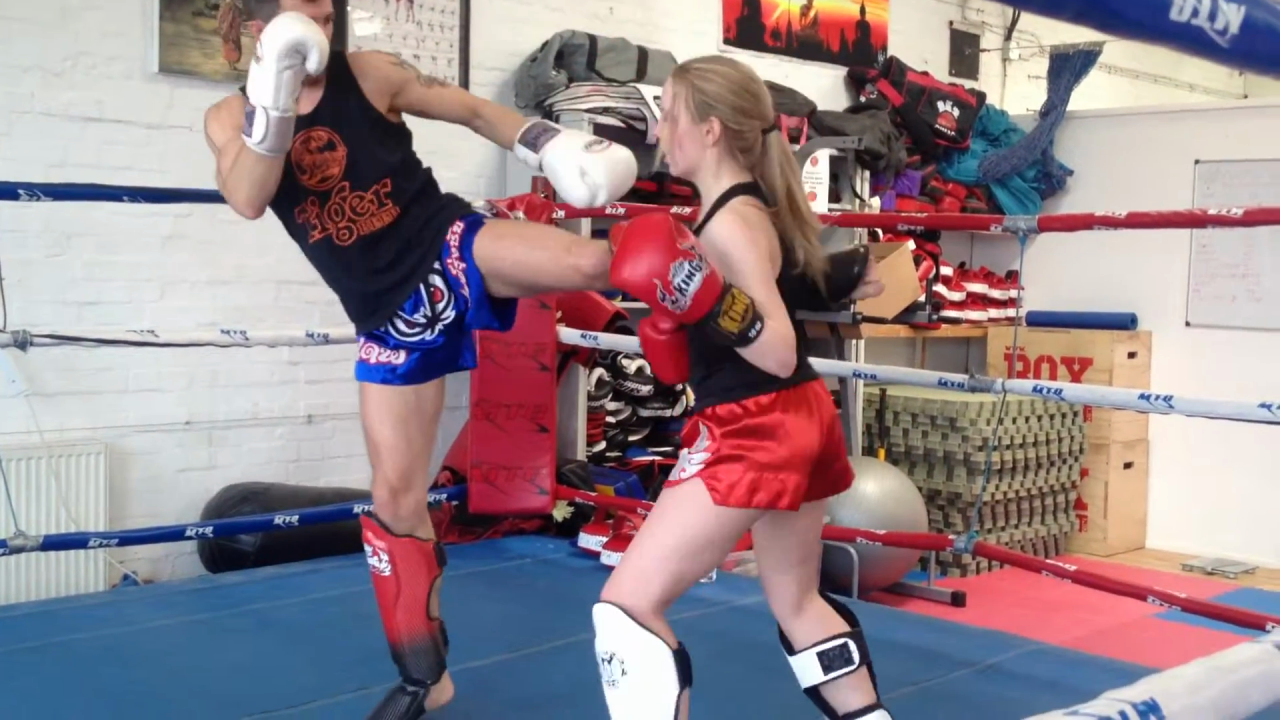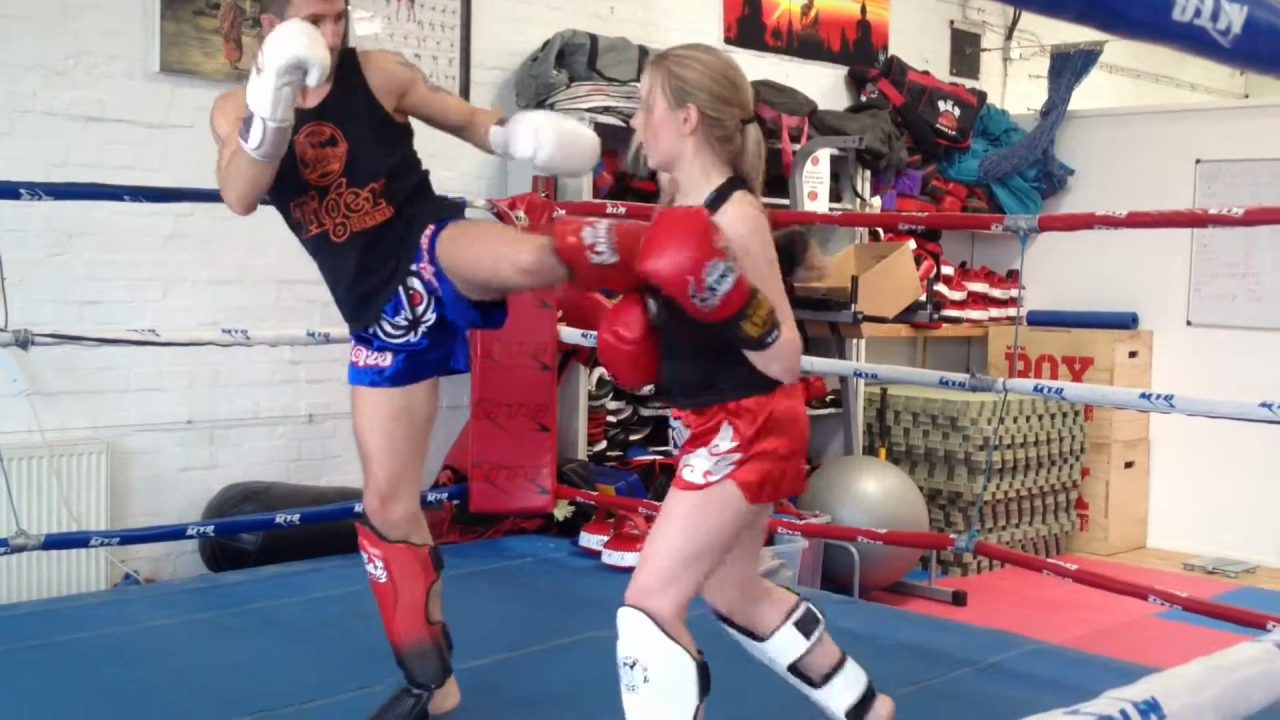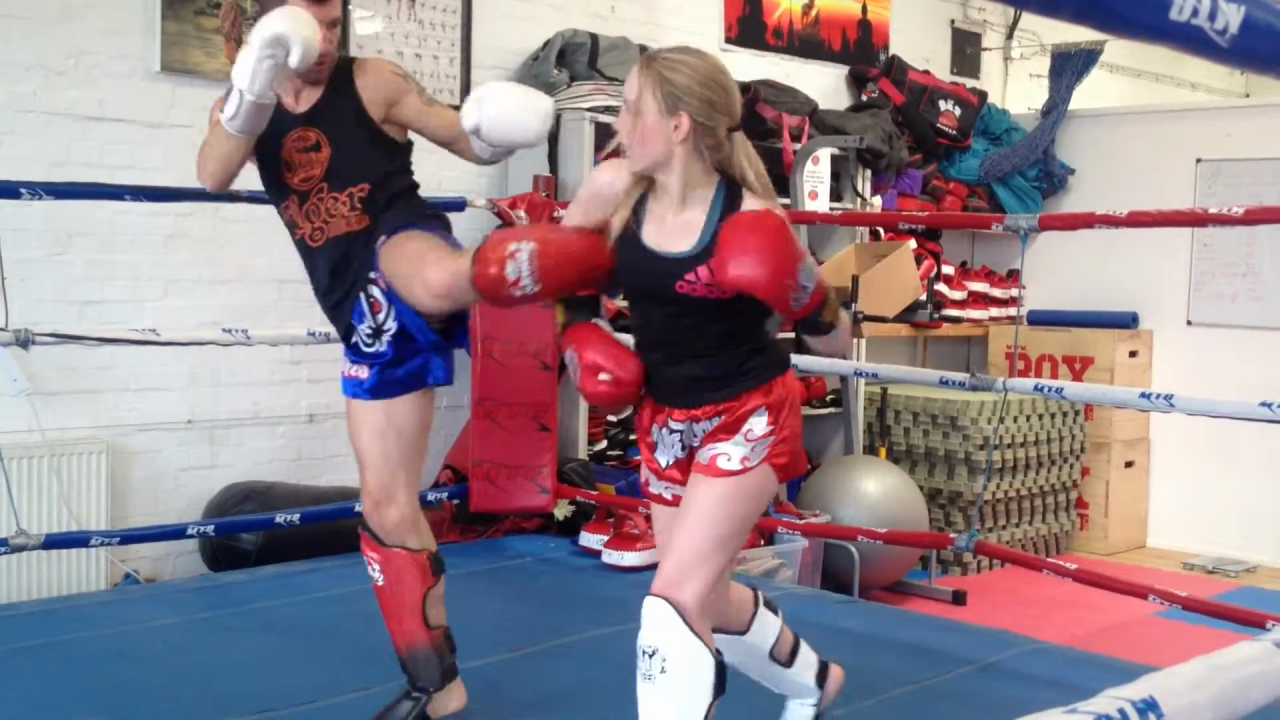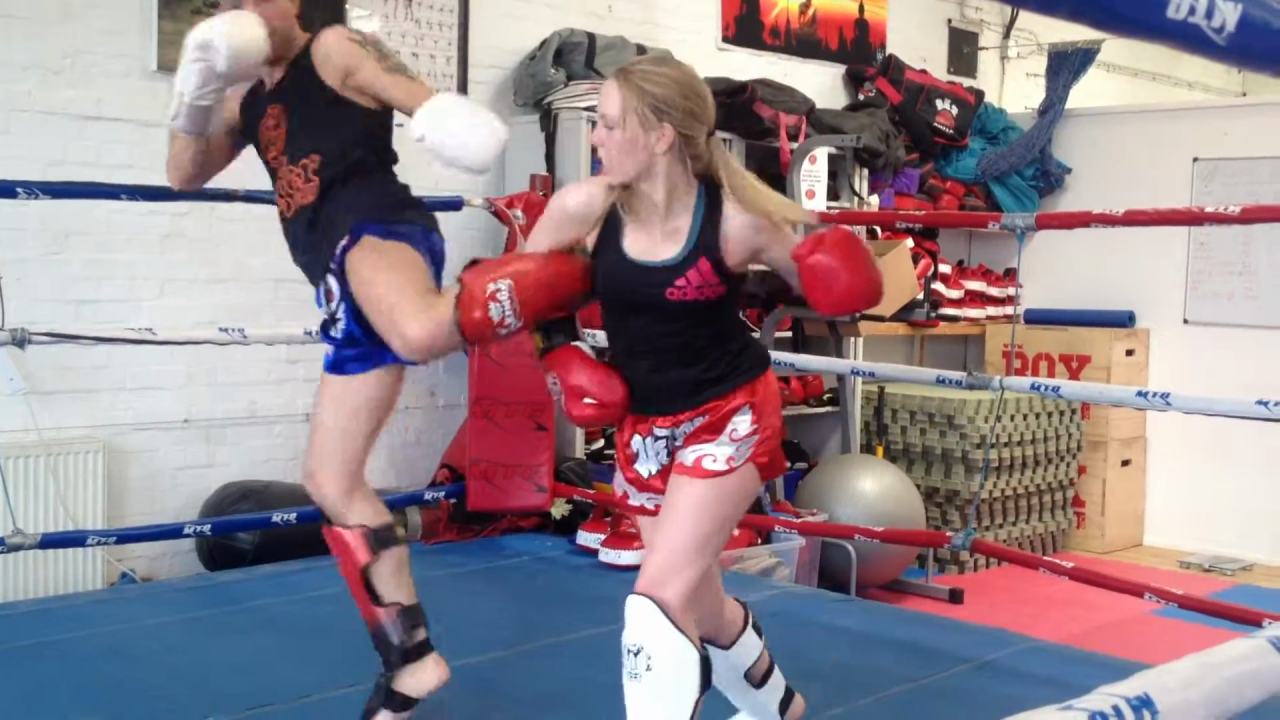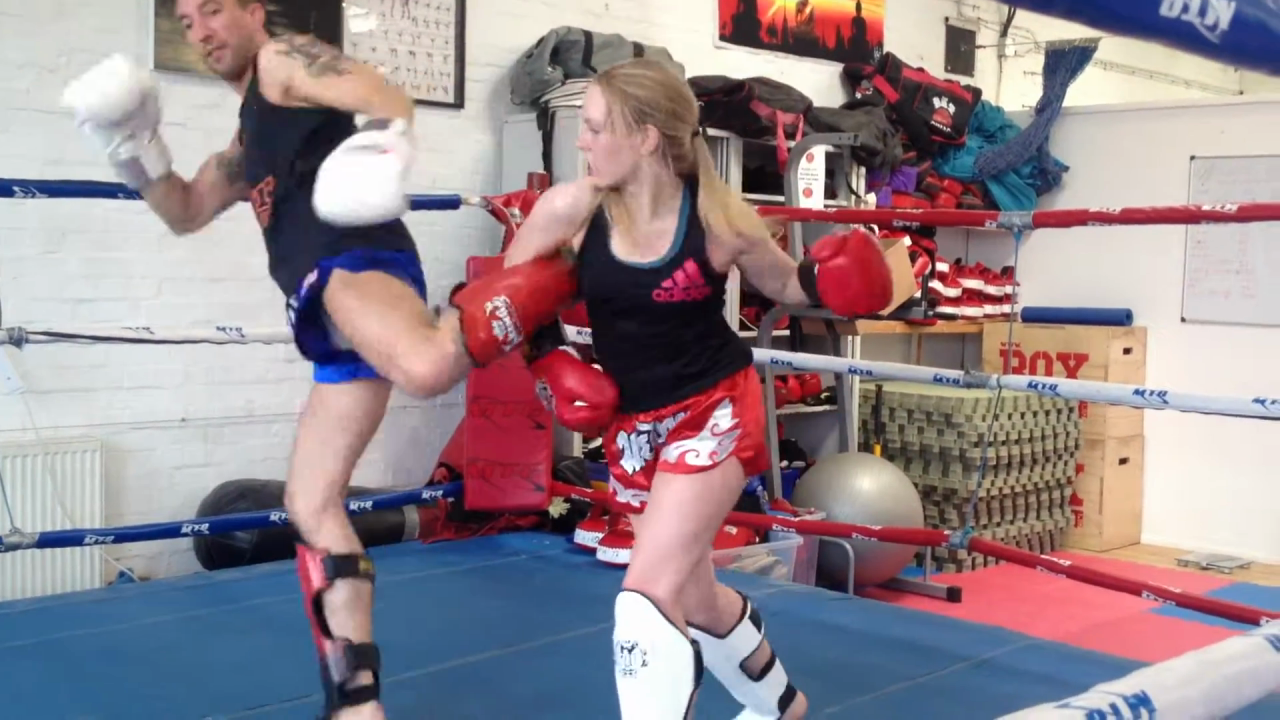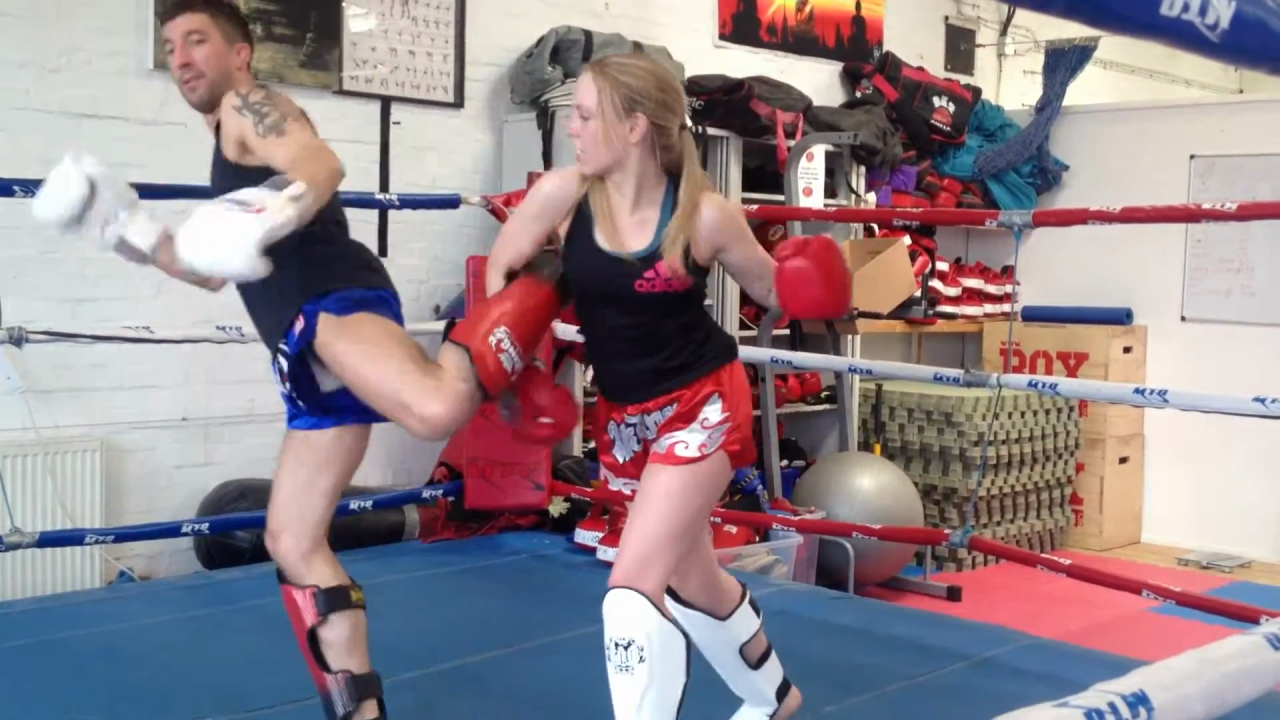
dt=0.1s
person 1, frame 1
left shoulder: (369, 73)
right shoulder: (230, 118)
left elbow: (471, 108)
right elbow: (246, 200)
left wrist: (553, 143)
right wrist: (274, 104)
left hip: (452, 247)
right hip: (391, 320)
left knee: (587, 263)
right knee: (394, 495)
person 1, frame 2
left shoulder: (380, 74)
right shoulder: (234, 110)
left elbow: (466, 120)
right elbow: (239, 196)
left wrist: (520, 132)
right wrist: (274, 103)
left hip: (434, 250)
right hip: (382, 323)
left knee: (530, 262)
right knee: (387, 501)
left ankle: (636, 244)
person 1, frame 3
left shoulder: (373, 81)
right shoulder: (260, 103)
left elbow: (468, 138)
right elbow: (211, 176)
left wrist: (494, 127)
right wrist: (252, 82)
right hip: (370, 326)
left knee: (439, 280)
right knee: (386, 504)
person 1, frame 4
right shoulder: (243, 93)
left elbow: (433, 107)
right elbow: (187, 173)
left wrist: (459, 126)
right wrist: (196, 90)
left hip: (376, 239)
right hip: (349, 296)
left knee: (425, 331)
right knee: (330, 482)
left ankle: (570, 266)
right ankle: (410, 658)
person 1, frame 5
left shoulder: (284, 60)
right shoulder: (254, 119)
left elbow: (386, 97)
right elbow: (186, 214)
left wrist: (383, 147)
right wrist: (129, 145)
left hip: (351, 260)
right hip: (325, 300)
left knee: (426, 369)
right knee: (311, 504)
left ankle: (563, 274)
person 1, frame 6
left shoulder: (250, 104)
right shoulder: (232, 147)
left elbow: (322, 171)
right elbow: (217, 267)
left wrist: (261, 212)
right wrist: (121, 224)
left hip: (335, 304)
right hip: (314, 349)
left knee: (438, 410)
right knee: (293, 542)
left ankle: (545, 289)
person 2, frame 1
left shoulder: (736, 222)
right shoulder: (738, 205)
left elbow: (778, 357)
left wrist: (705, 298)
left hip: (754, 432)
right hip: (792, 425)
left knee: (628, 601)
right knee: (794, 601)
person 2, frame 2
left shoulder: (739, 215)
right shoulder: (683, 192)
left elbow: (786, 362)
left wrist: (724, 295)
right wrist: (642, 308)
left hip: (735, 428)
right hip: (717, 417)
left knee: (649, 604)
right knee: (729, 593)
person 2, frame 3
left shoulder: (751, 214)
right shoulder: (618, 186)
left elbow: (837, 344)
right elbow: (556, 253)
left wrist: (805, 297)
right wrist: (579, 335)
left hip: (748, 416)
right hip: (672, 420)
left knee: (678, 599)
right knee: (699, 594)
person 2, frame 4
left shoulder: (736, 216)
right shoulder: (587, 203)
left elbow: (817, 282)
left wrist: (836, 275)
right wrist: (560, 349)
left hip: (730, 414)
right hip: (645, 424)
left knee: (659, 597)
right knee: (693, 598)
person 2, frame 5
left shoulder: (719, 221)
right shoulder: (572, 204)
left elbow: (789, 288)
right elbow: (514, 279)
left wrist: (830, 281)
right wrist: (545, 353)
left hip: (712, 410)
right hip: (630, 421)
left knee: (648, 594)
right knee: (691, 592)
person 2, frame 6
left shoulder: (701, 211)
right shoulder: (564, 192)
left elbow: (779, 296)
right elbow: (498, 271)
left wrist: (817, 292)
left hip: (701, 405)
right hip: (624, 410)
left knee: (637, 586)
right knee: (692, 576)
